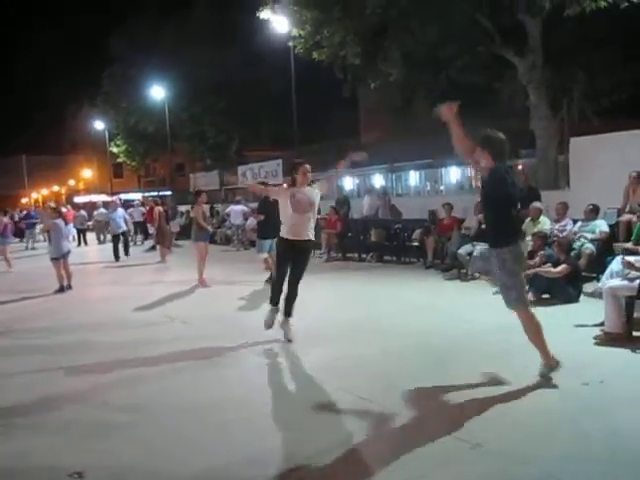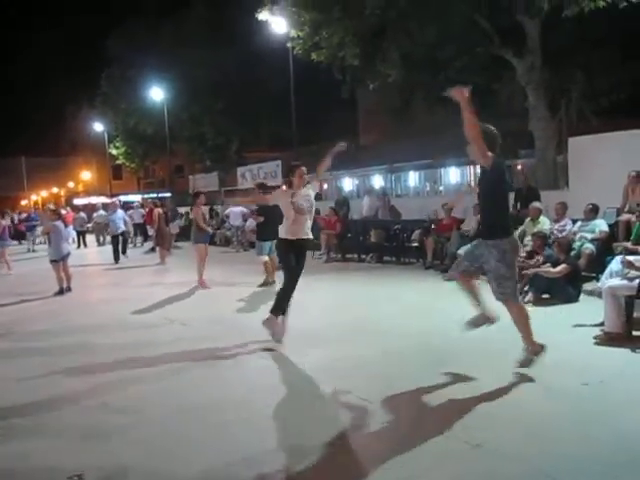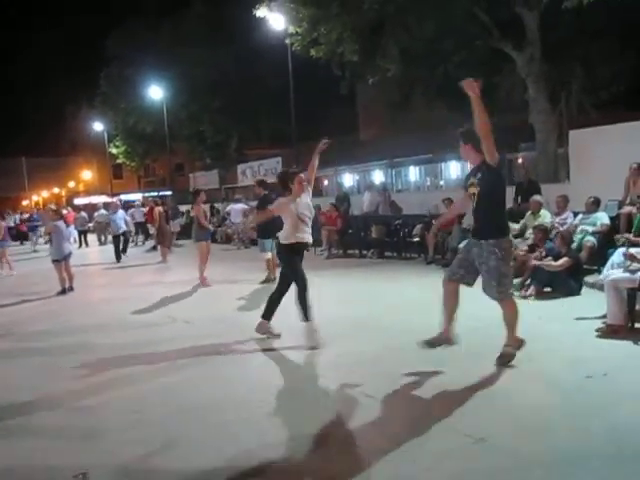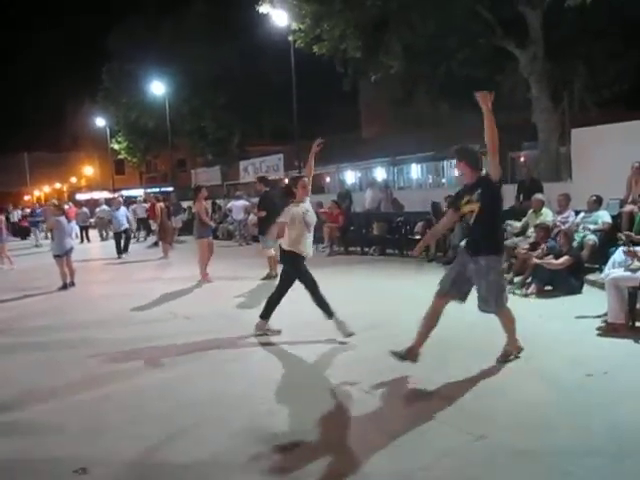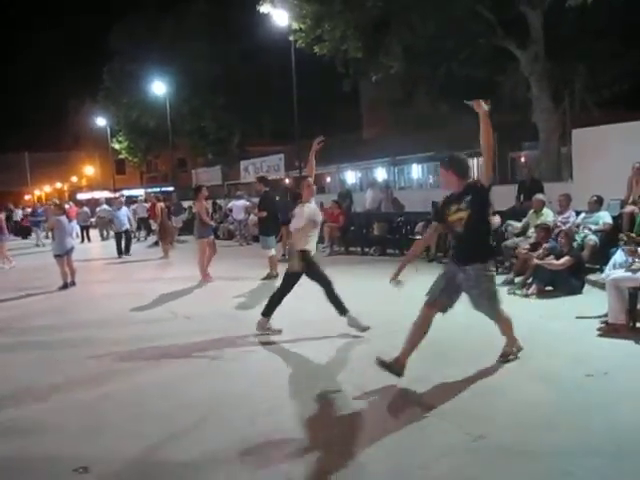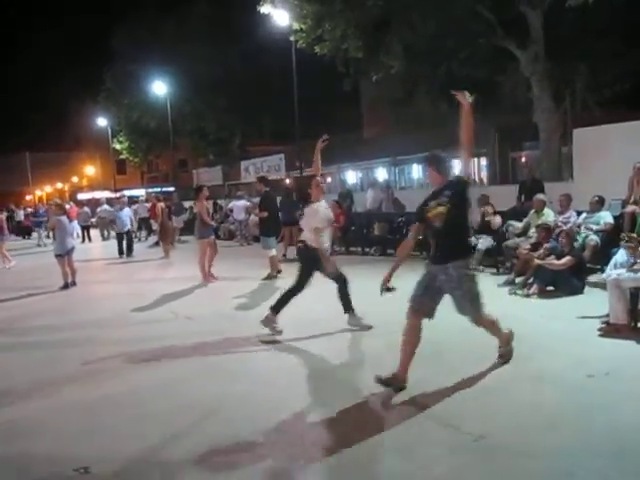
dt=0.1s
person 1, frame 1
left shoulder: (495, 176)
right shoulder: (503, 174)
left elbow: (467, 151)
left wrist: (451, 118)
left hip: (502, 248)
right hip: (507, 243)
left knee: (520, 307)
right knee: (489, 267)
left ankle: (547, 358)
person 1, frame 2
left shoulder: (494, 168)
right shoulder: (488, 170)
left elbow: (474, 136)
left wrist: (464, 102)
left hip: (500, 242)
right hip: (486, 239)
left knee: (510, 298)
right knee: (461, 273)
left ankle: (532, 345)
right ankle: (485, 313)
person 1, frame 3
left shoulder: (493, 168)
right shoulder: (473, 175)
left elbow: (485, 132)
right elbow: (464, 203)
left wrist: (474, 96)
right wrist: (441, 221)
left hip: (495, 243)
right hip: (477, 241)
left knee: (503, 297)
right knee: (450, 281)
left ankle: (512, 341)
right ankle: (446, 333)
person 1, frame 4
left shoulder: (490, 184)
right shoulder: (462, 194)
left elbow: (493, 148)
right elbow: (444, 224)
left wrist: (487, 110)
right wrist: (421, 246)
left hip: (489, 259)
right hip: (467, 256)
left knee: (498, 309)
right knee: (440, 299)
left ankle: (512, 344)
right ankle: (414, 349)
person 1, frame 5
left shoulder: (478, 191)
right shoulder: (447, 205)
left elbow: (488, 153)
right elbow: (426, 238)
left wrist: (483, 116)
right wrist: (402, 266)
left hip: (477, 268)
right hip: (455, 266)
left knee: (494, 314)
right knee: (427, 310)
left ankle: (512, 343)
right ankle: (401, 361)
person 1, frame 6
left shoulder: (458, 187)
right shoulder: (426, 203)
left elbow: (467, 147)
right elbow: (409, 240)
left wrist: (466, 108)
right wrist: (391, 272)
left hip: (458, 266)
right hip: (436, 267)
left knee: (476, 317)
right knee: (414, 315)
left ankle: (505, 337)
right ankle: (400, 374)
person 2, frame 1
left shoulder: (315, 190)
right shoulder: (284, 192)
right elbow: (262, 190)
left hip: (306, 241)
right hip: (286, 239)
left knee: (293, 282)
right knee: (279, 278)
left ankle: (287, 320)
right ankle: (274, 308)
person 2, frame 2
left shoulder: (309, 190)
right shoulder: (283, 194)
left elbow: (321, 171)
left wrist: (333, 152)
left hip: (303, 241)
right hip: (287, 240)
left knee: (292, 283)
right knee: (290, 280)
left ankle: (273, 318)
right ankle: (277, 319)
person 2, frame 3
left shoulder: (306, 195)
right shoulder: (286, 202)
left elbow: (312, 172)
right elbow: (267, 213)
left wrist: (317, 152)
right wrist: (252, 221)
left hip: (299, 246)
right hip: (289, 246)
left knee: (282, 288)
right knee: (302, 283)
left ankle: (264, 324)
right ankle: (309, 326)
person 2, frame 4
left shoulder: (306, 201)
right shoulder: (293, 209)
left elbow: (309, 174)
right elbow: (279, 226)
left wrist: (313, 154)
left hip: (299, 254)
right hip: (292, 254)
left knee: (281, 290)
right knee: (313, 287)
left ankle: (262, 323)
right ankle: (336, 321)
person 2, frame 5
left shoulder: (311, 203)
right shoulder: (303, 210)
left elbow: (310, 173)
right elbow: (295, 235)
left wrist: (313, 151)
right wrist: (295, 258)
left hip: (303, 252)
right hip: (301, 252)
left knee: (285, 288)
right knee: (326, 284)
left ankle: (264, 322)
right ankle: (347, 317)
person 2, frame 6
left shoulder: (317, 203)
right shoulder: (319, 209)
left elbow: (316, 171)
right elbow: (317, 235)
left wrist: (318, 150)
right wrist: (327, 260)
left hip: (306, 250)
right hip: (314, 251)
left knee: (299, 286)
right knee: (341, 280)
left ankle: (270, 316)
right ankle: (352, 317)
